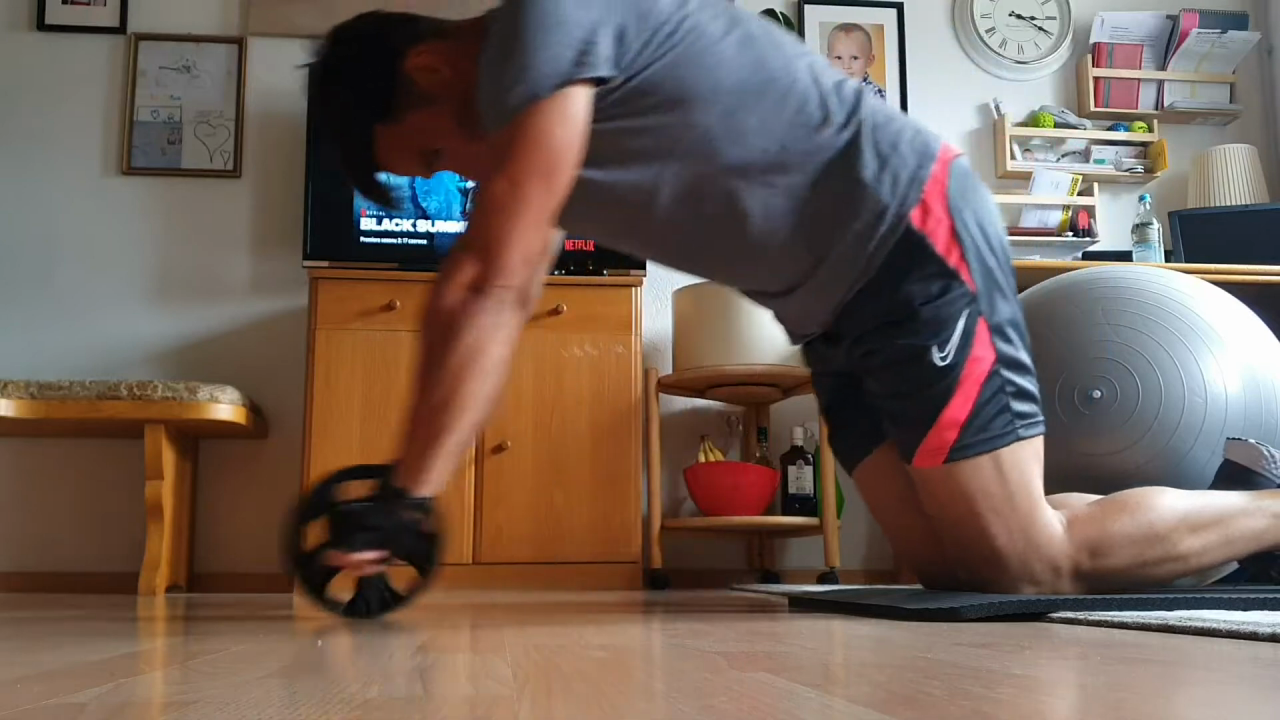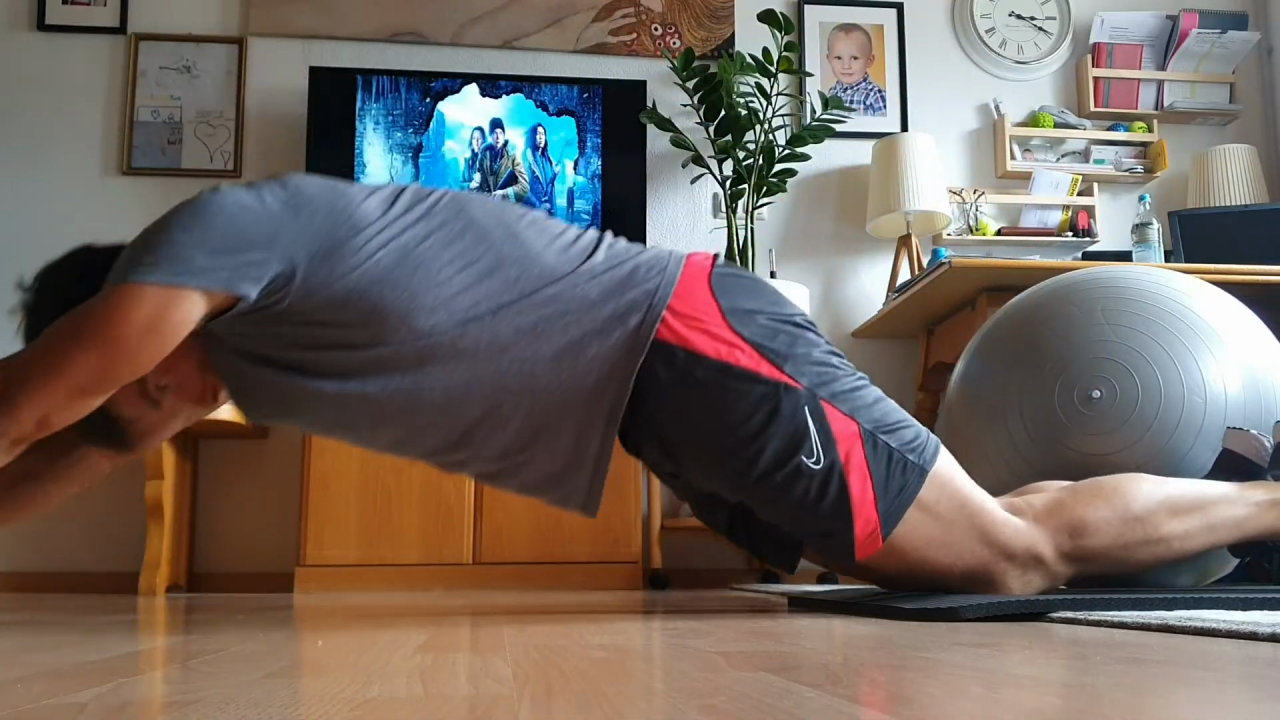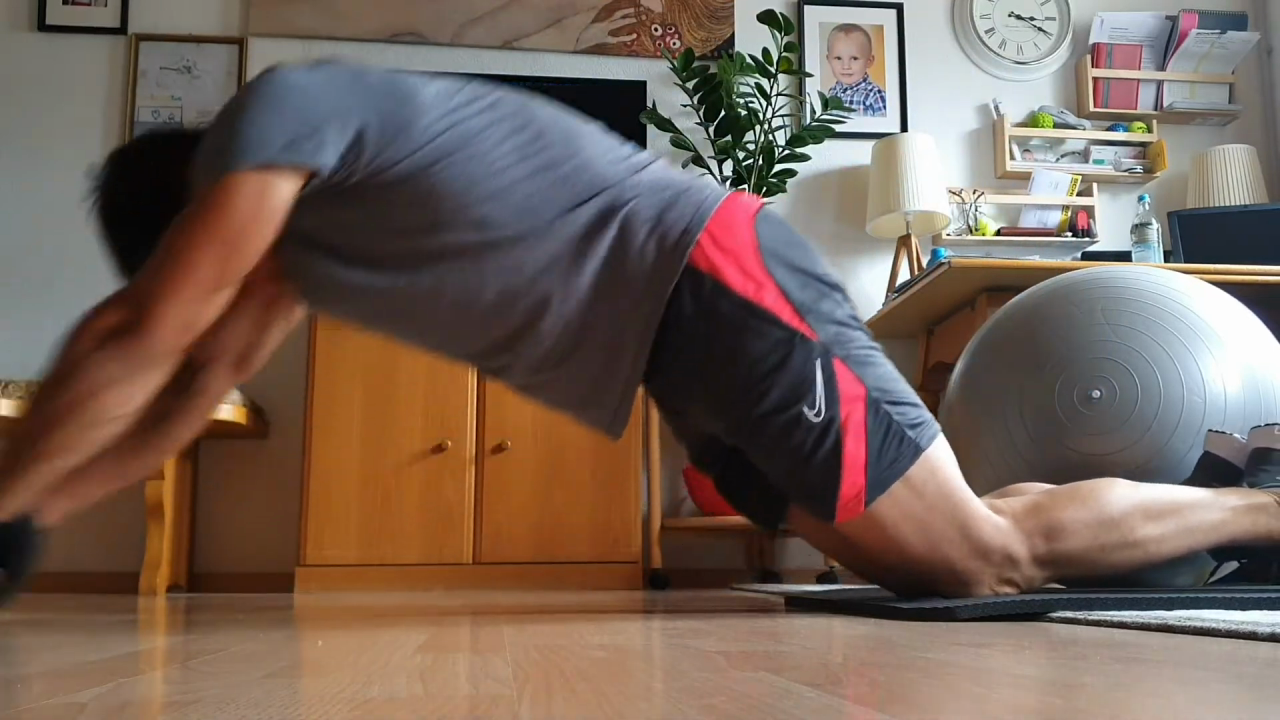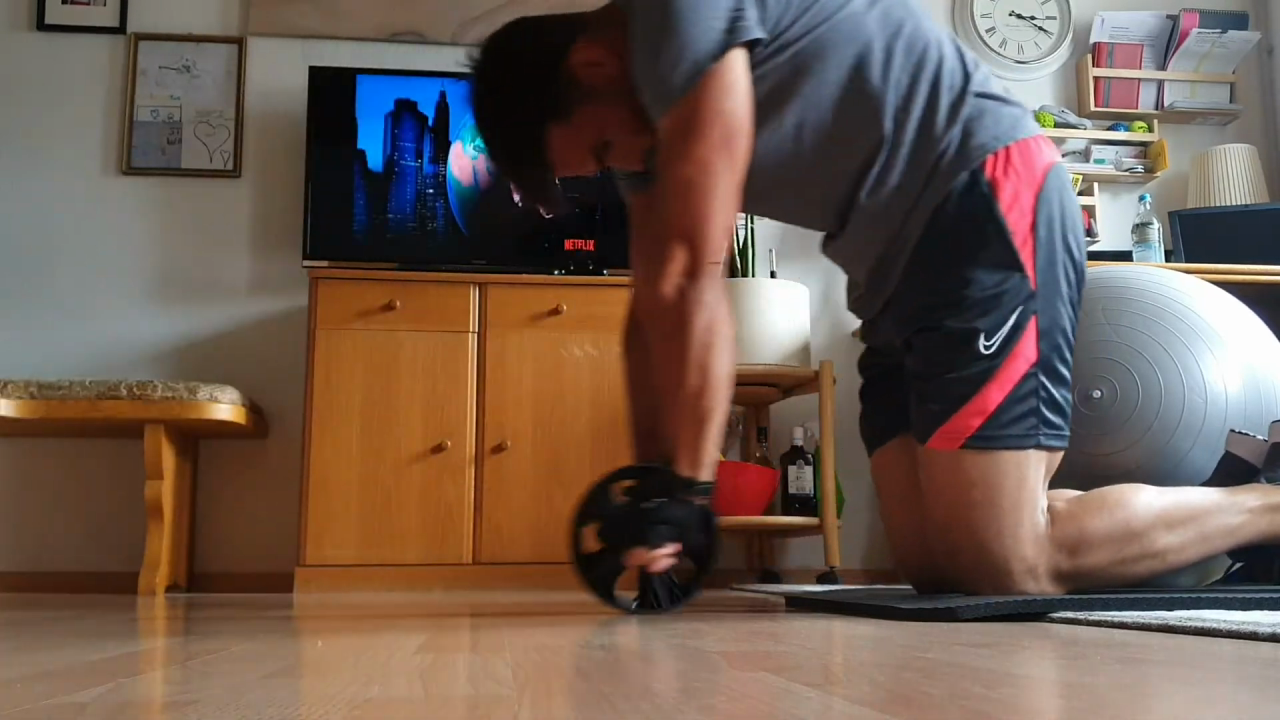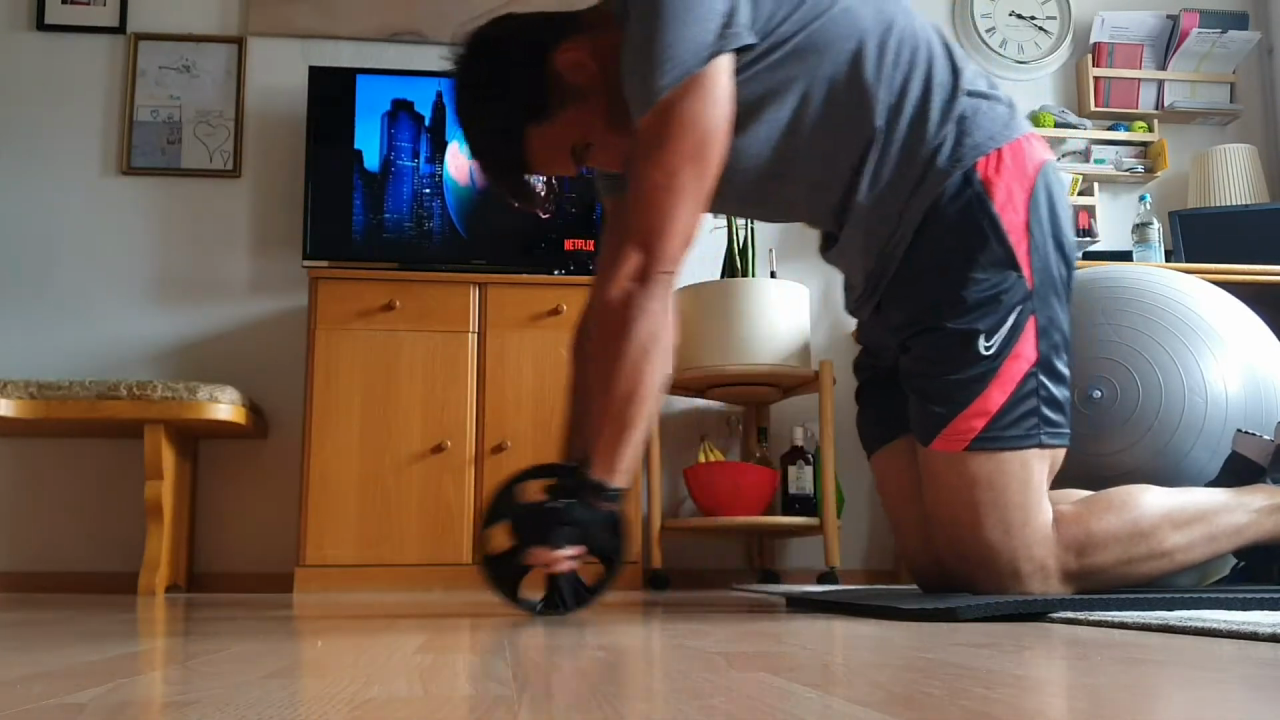
dt=1s
person 1, frame 1
right shoulder: (528, 120)
left elbow: (480, 285)
right elbow: (498, 314)
left wrist: (401, 504)
right wrist: (401, 500)
left hip: (911, 236)
right hip: (842, 298)
left knee: (1027, 565)
right knee: (955, 562)
person 1, frame 2
left shoulder: (226, 232)
right shoulder: (241, 331)
left hip: (690, 346)
right hip: (674, 383)
left knee: (1015, 551)
right knee: (999, 543)
person 1, frame 3
left shoulder: (275, 115)
right shoulder: (301, 224)
left elbow: (142, 332)
right elbow: (195, 389)
left hip: (727, 286)
right hip: (694, 340)
left knee: (987, 552)
right knee: (934, 555)
person 1, frame 4
right shoulder: (648, 113)
left elbow: (689, 277)
right elbow: (653, 308)
left hip: (991, 203)
right hip: (902, 259)
left knee: (1000, 567)
right knee: (931, 561)
person 1, frame 5
right shoulder: (639, 108)
left elbow: (643, 279)
right elbow: (625, 304)
left hip: (980, 202)
right hip: (897, 259)
left knee: (1012, 568)
right knee: (941, 562)
